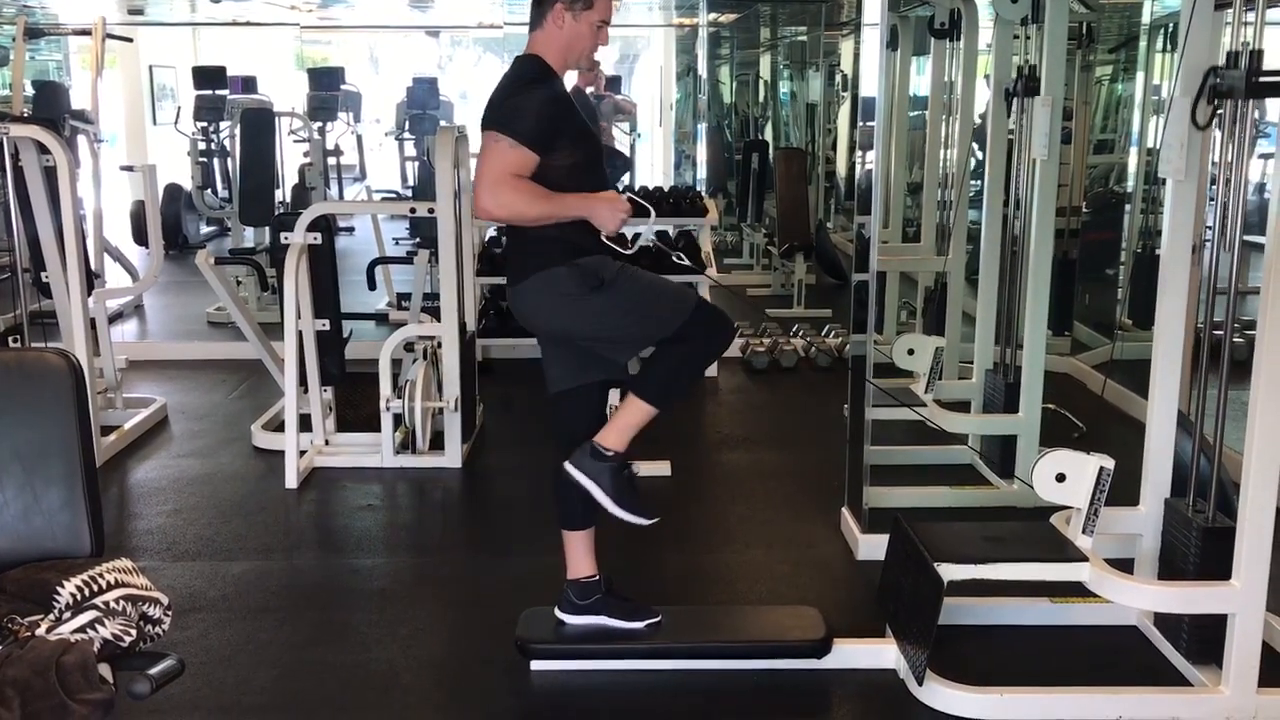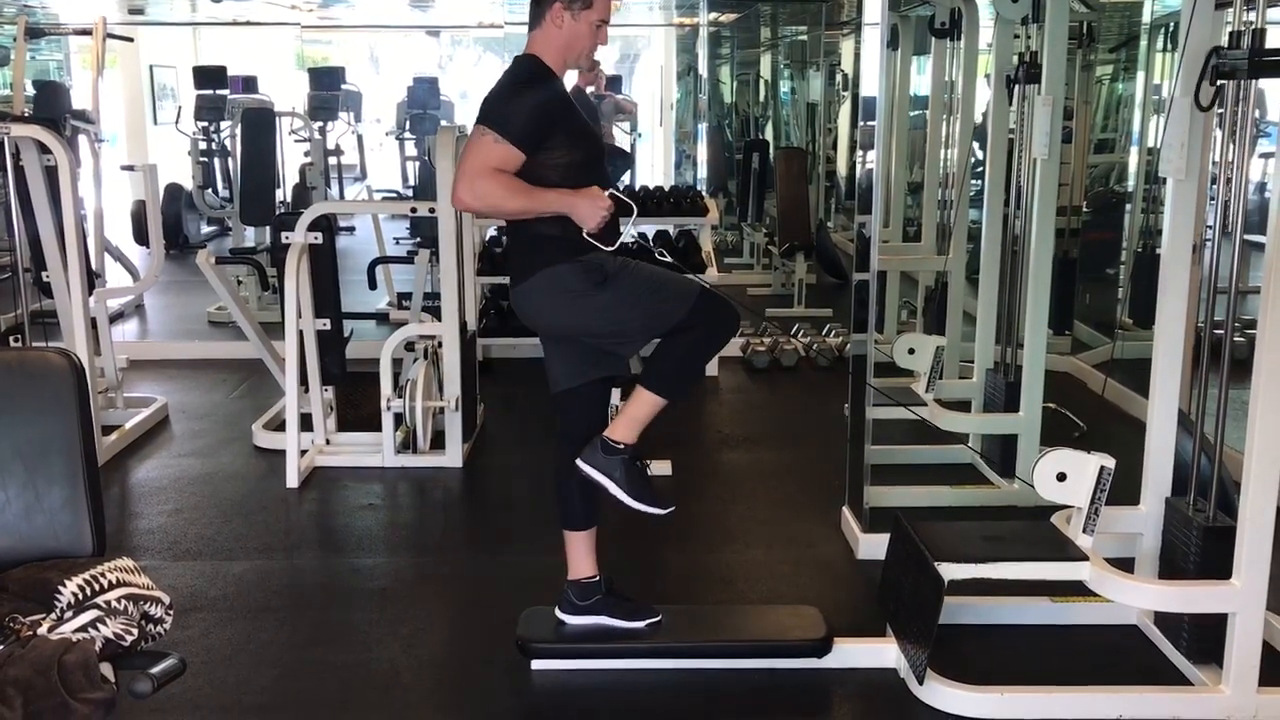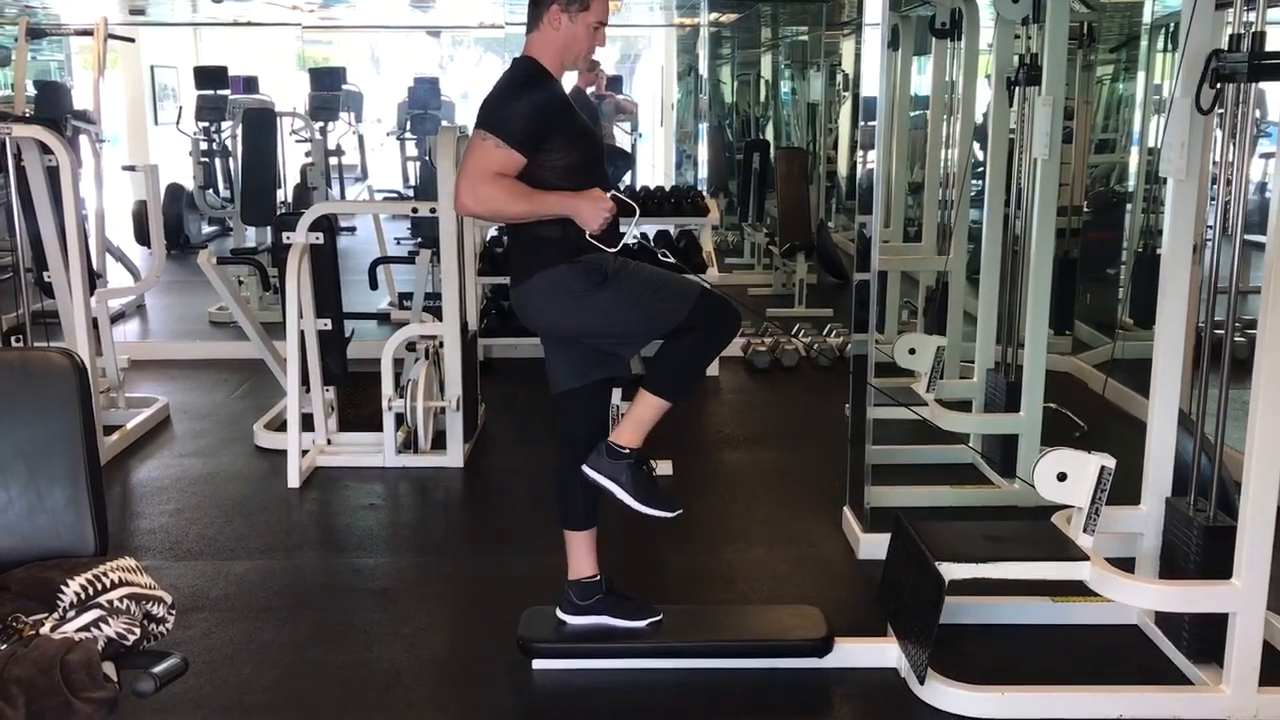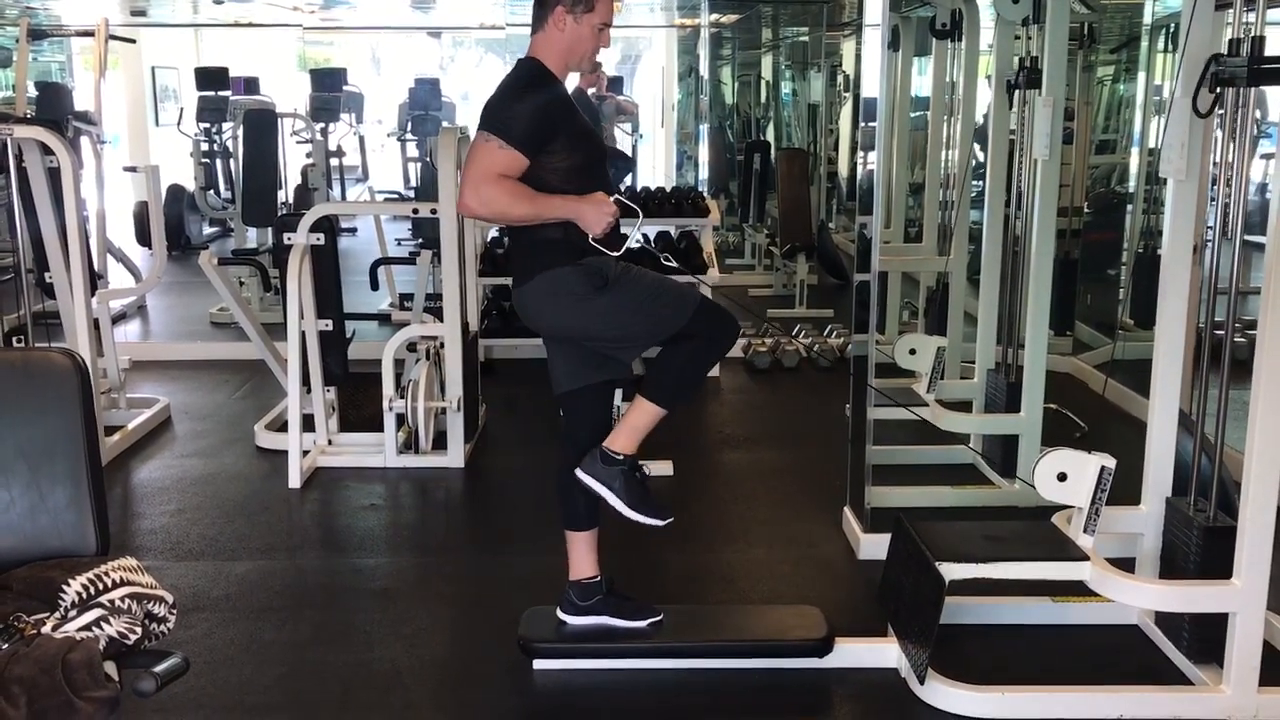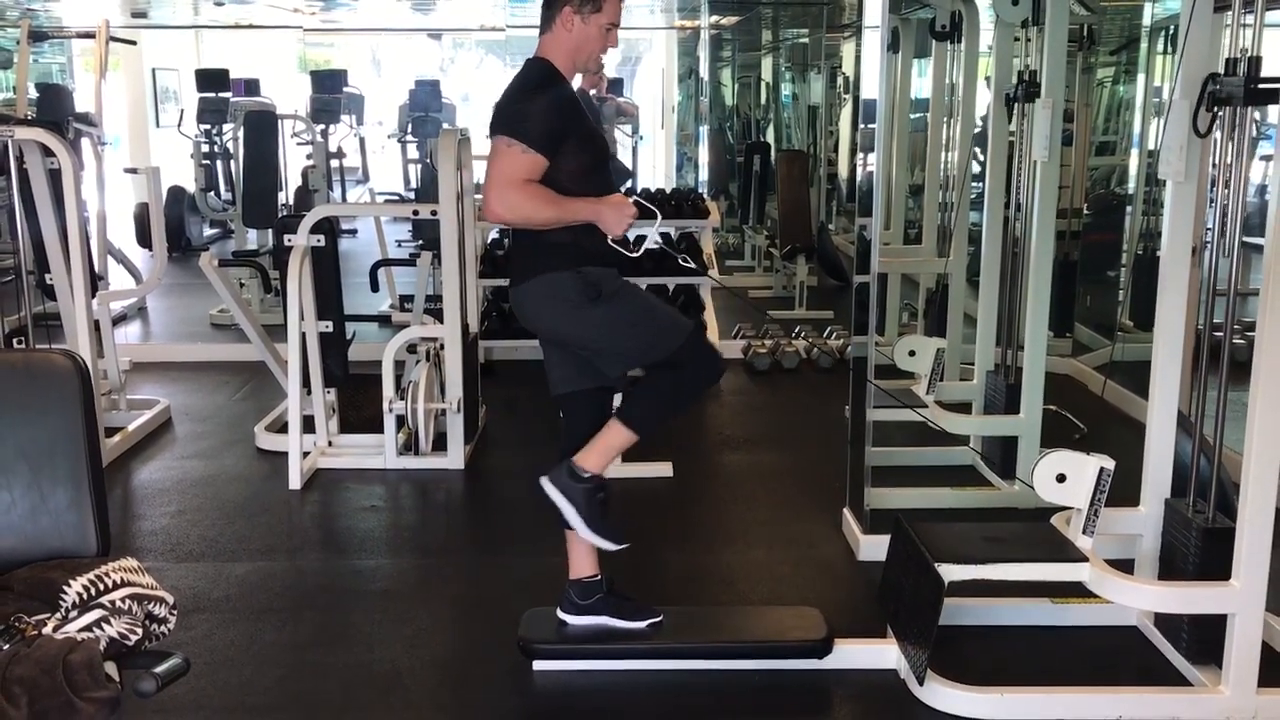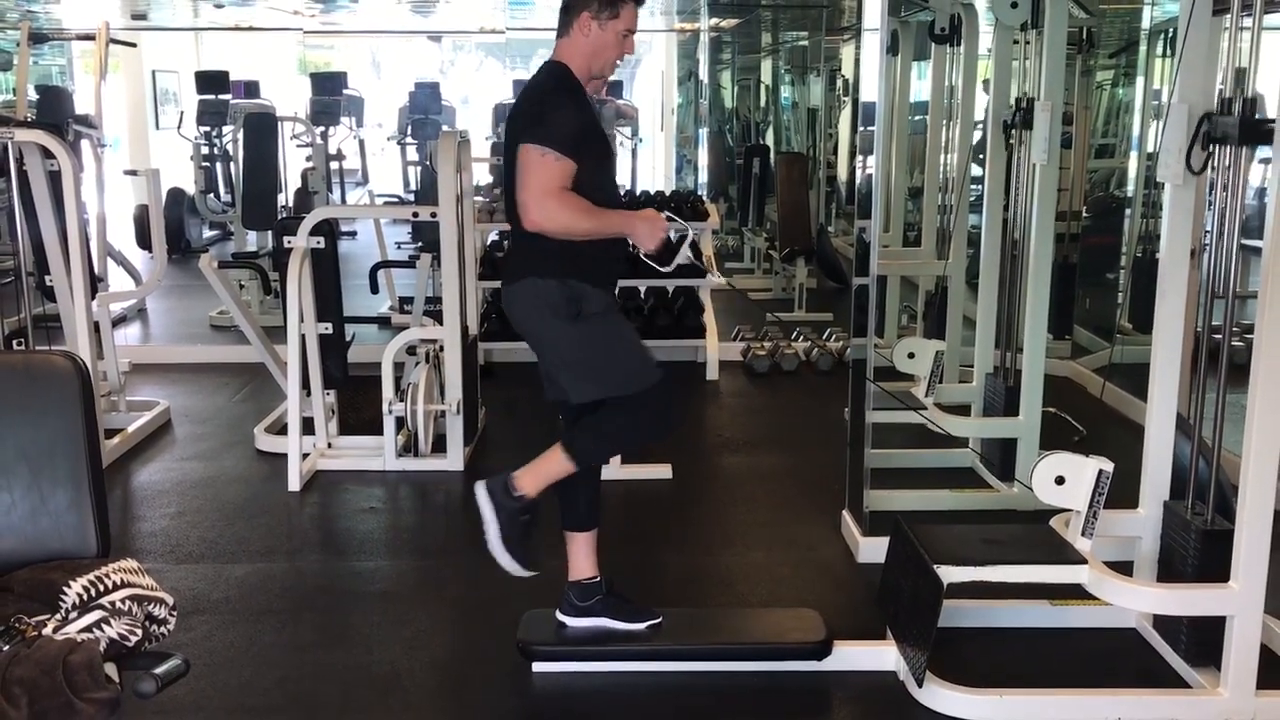
dt=0.2s
person 1, frame 1
left shoulder: (538, 88)
right shoulder: (532, 91)
right elbow: (494, 197)
left wrist: (594, 205)
right wrist: (590, 206)
left hip: (558, 282)
right hip: (563, 280)
left knee: (582, 433)
right knee: (708, 328)
left ankle: (583, 590)
right ankle: (606, 453)
person 1, frame 2
left shoulder: (542, 90)
right shoulder: (528, 92)
right elbow: (471, 188)
left wrist: (588, 201)
right wrist: (571, 201)
left hip: (560, 282)
right hip: (567, 279)
left knee: (580, 434)
right knee: (714, 315)
left ankle: (584, 591)
right ankle: (617, 447)
person 1, frame 3
left shoulder: (541, 93)
right shoulder: (525, 94)
right elbow: (474, 192)
left wrist: (590, 201)
right wrist: (573, 203)
left hip: (563, 284)
right hip: (566, 281)
left knee: (582, 435)
right knee: (715, 316)
left ankle: (584, 591)
right ankle: (623, 452)
person 1, frame 4
left shoulder: (545, 94)
right shoulder: (528, 96)
right elbow: (478, 194)
left wrist: (591, 208)
right wrist: (577, 208)
left hip: (565, 284)
right hip: (568, 282)
left knee: (585, 434)
right knee: (712, 329)
left ankle: (584, 593)
right ankle: (616, 457)
person 1, frame 5
left shoulder: (551, 94)
right shoulder: (539, 96)
right elbow: (502, 200)
left wrist: (601, 209)
right wrist: (597, 211)
left hip: (564, 285)
right hip: (565, 285)
left knee: (587, 431)
right knee: (695, 361)
left ankle: (584, 592)
right ankle: (581, 474)
person 1, frame 6
left shoulder: (561, 95)
right shoulder: (559, 99)
right elbow: (541, 210)
left wrist: (622, 222)
right wrist: (629, 224)
left hip: (559, 290)
right hip: (557, 292)
left knee: (582, 438)
right knee: (645, 410)
left ankle: (585, 592)
right ankle: (515, 492)
